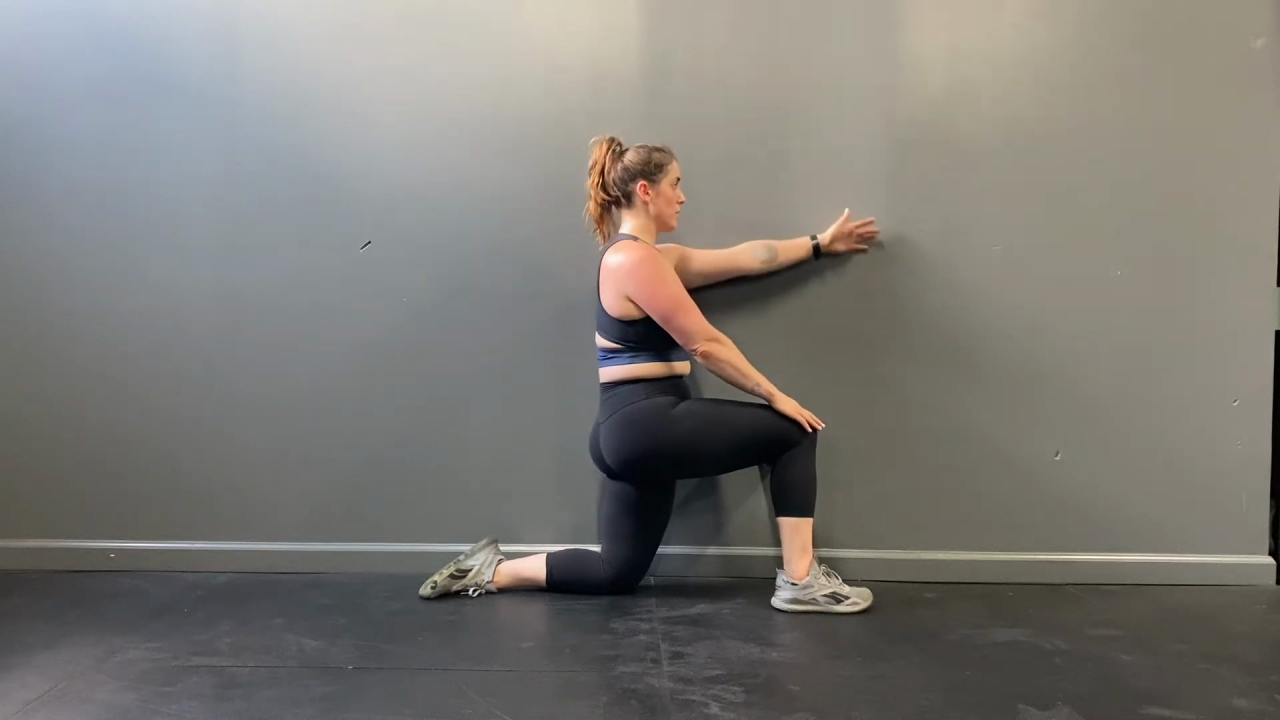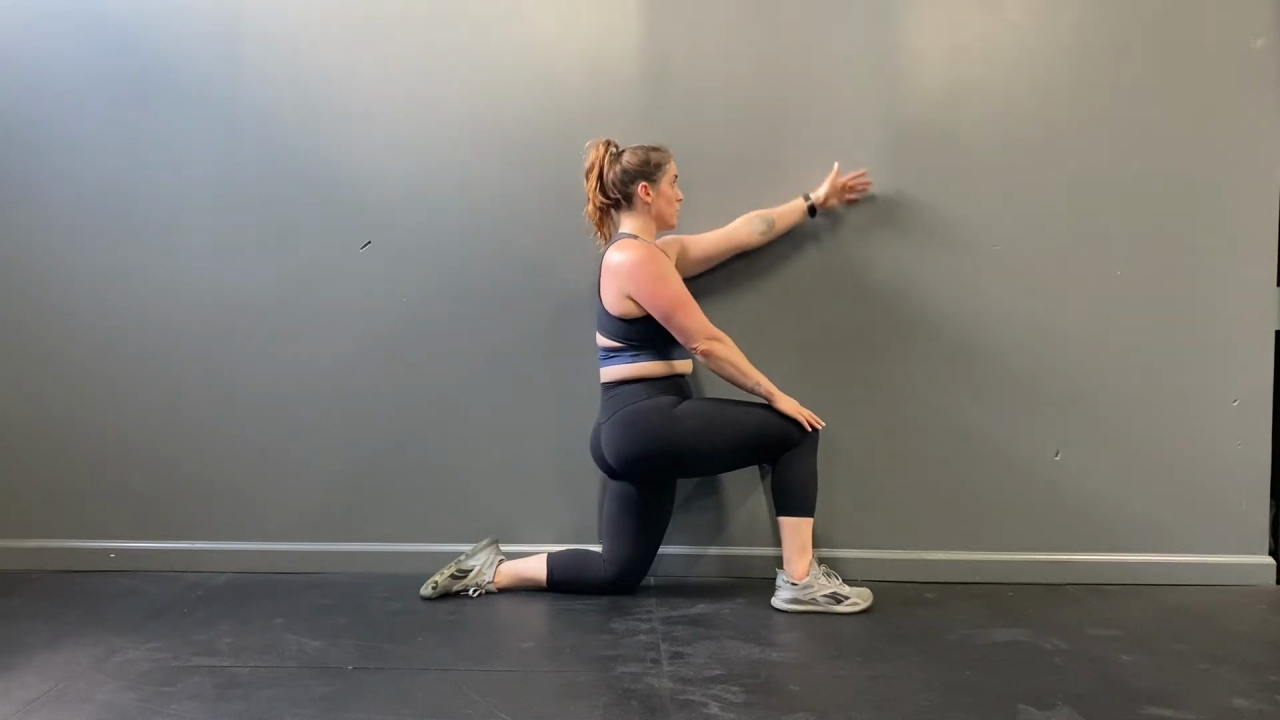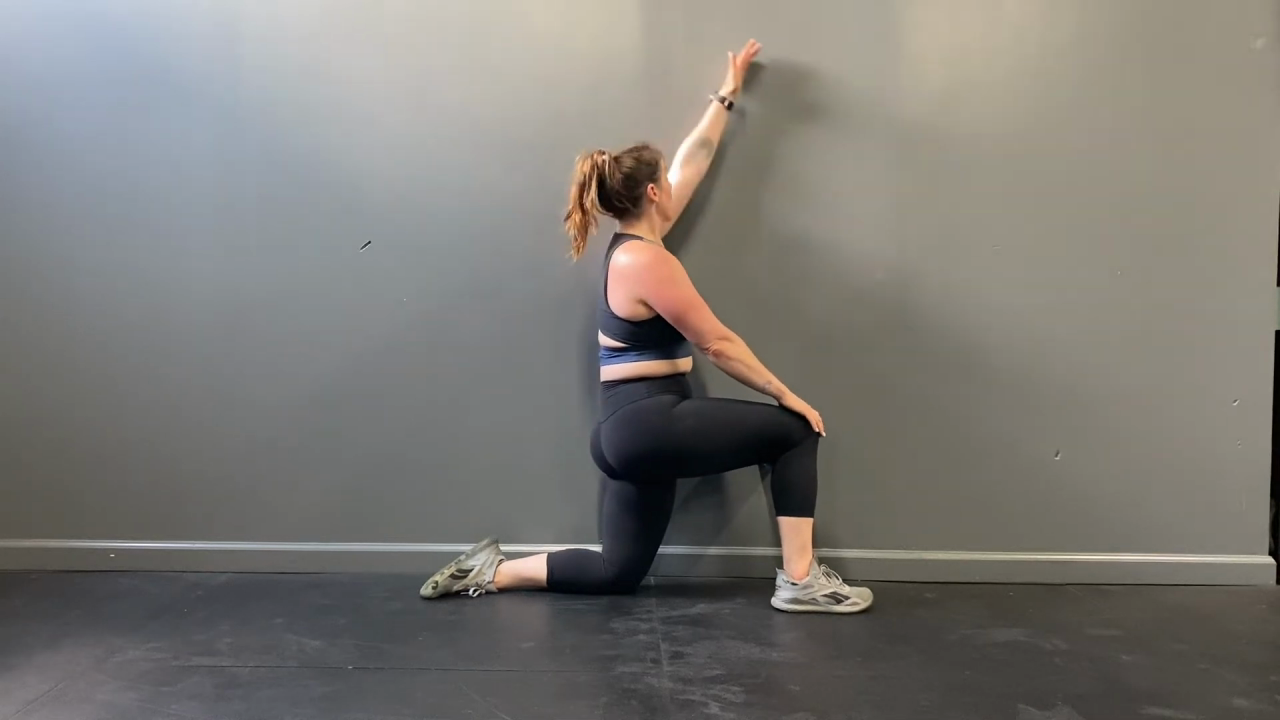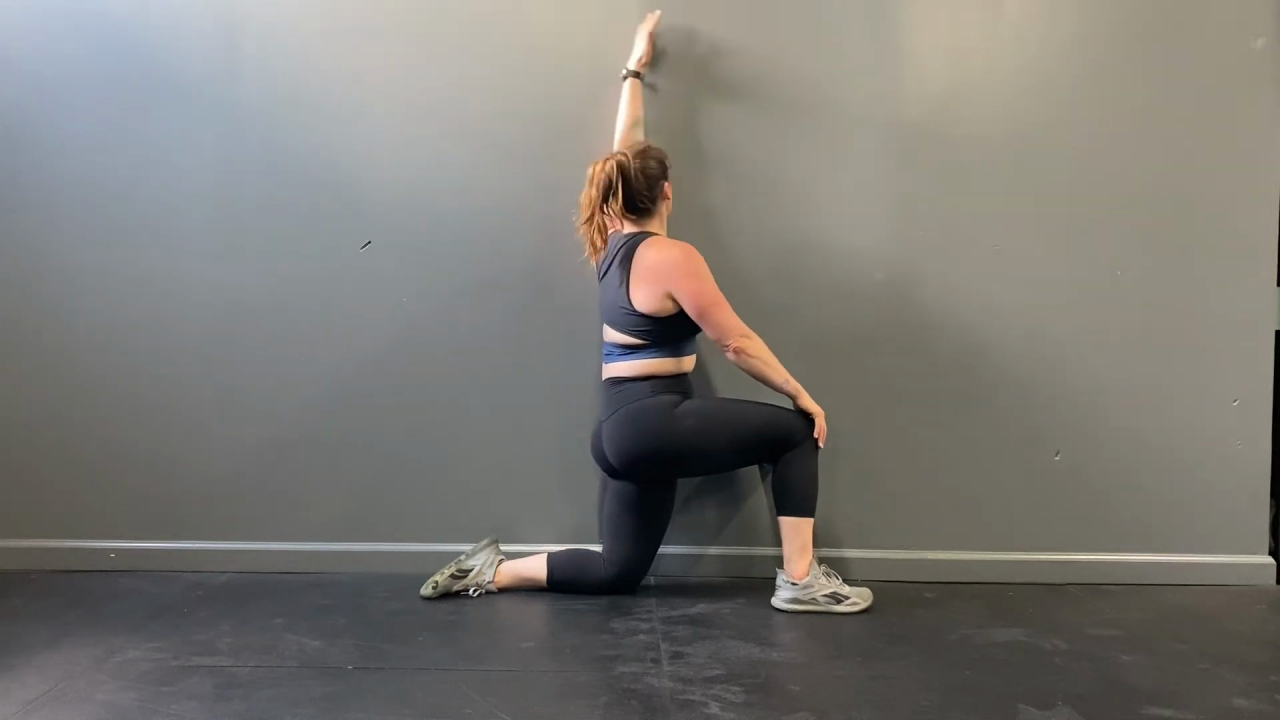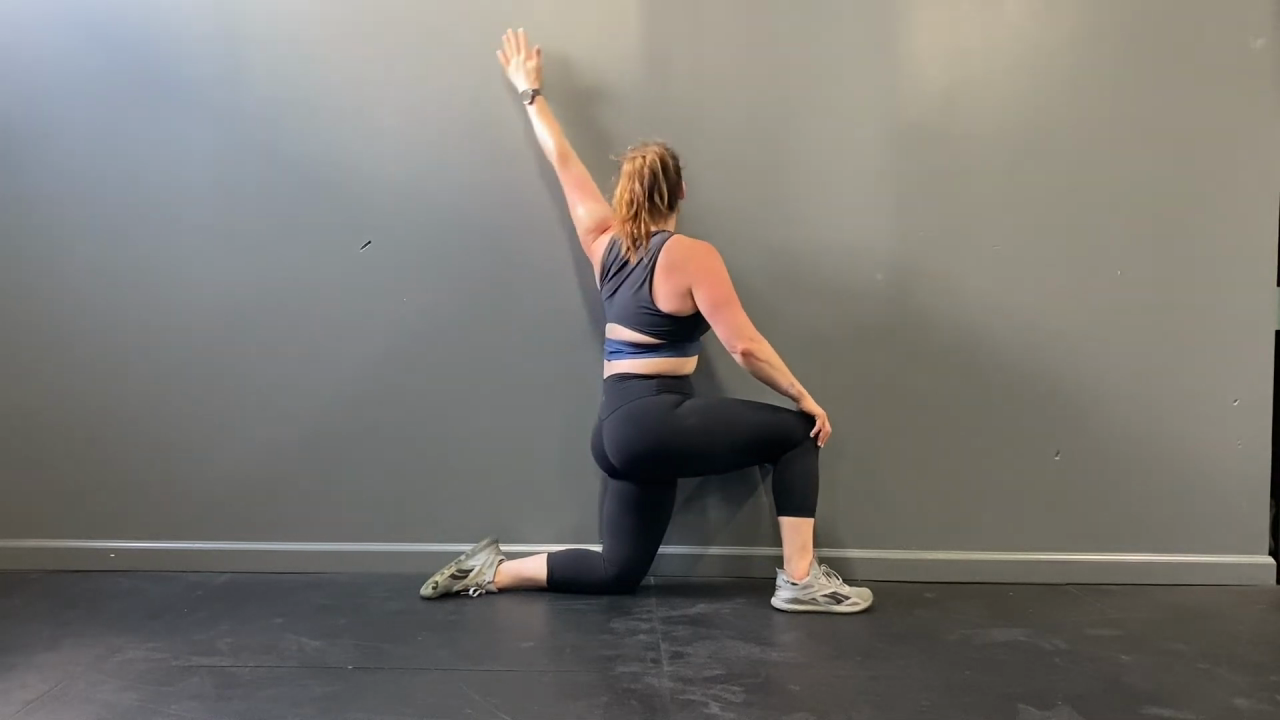
dt=0.5s
person 1, frame 1
left shoulder: (655, 256)
right shoulder: (635, 258)
left elbow: (740, 259)
right elbow: (705, 344)
left wrist: (820, 243)
right wrist: (775, 396)
left hip: (633, 429)
right hip: (646, 425)
left knee: (617, 572)
right knee: (794, 432)
left ankle: (490, 570)
right ankle: (800, 581)
person 1, frame 2
left shoulder: (659, 250)
right shoulder: (636, 257)
left elbow: (741, 234)
right elbow: (706, 342)
left wrist: (814, 203)
right wrist: (776, 396)
left hip: (633, 431)
right hip: (646, 425)
left knee: (618, 571)
right knee: (796, 432)
left ankle: (490, 569)
right ankle: (800, 580)
person 1, frame 3
left shoulder: (637, 240)
right shoulder: (645, 260)
left elbow: (694, 158)
right elbow: (717, 343)
left wrist: (728, 93)
right wrist: (785, 394)
left hip: (631, 430)
right hip: (649, 425)
left knee: (618, 572)
right knee: (796, 430)
left ankle: (492, 571)
right ankle: (800, 581)
person 1, frame 4
left shoulder: (609, 241)
right shoulder: (672, 258)
left elbow: (626, 142)
right elbow: (736, 343)
left wrist: (634, 72)
right wrist: (800, 395)
left hip: (625, 429)
right hip: (651, 422)
left knee: (619, 571)
right knee: (796, 434)
left ankle: (489, 569)
right ankle: (800, 580)
person 1, frame 5
left shoulder: (604, 240)
right shoulder: (692, 256)
left elbow: (565, 163)
right elbow: (745, 346)
left wrist: (531, 92)
right wrist: (804, 398)
left hip: (622, 428)
right hip: (655, 422)
left knee: (618, 571)
right knee: (797, 432)
left ankle: (490, 570)
right ankle: (801, 580)
